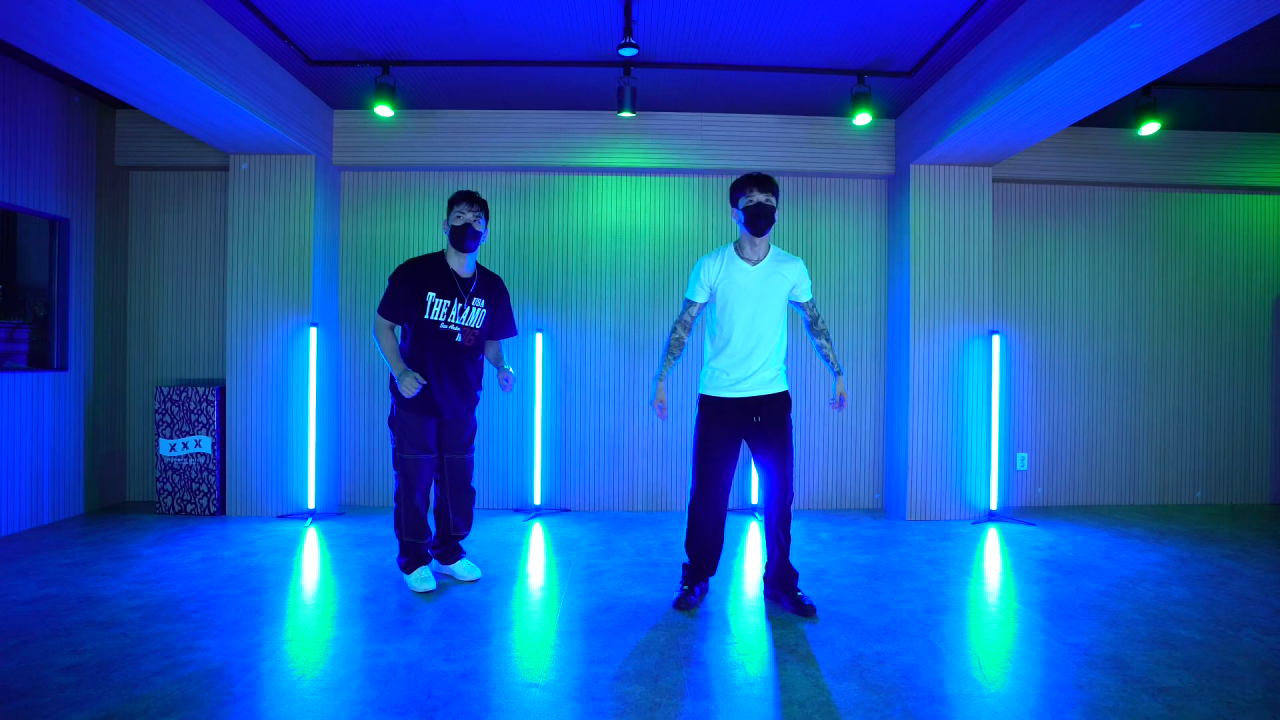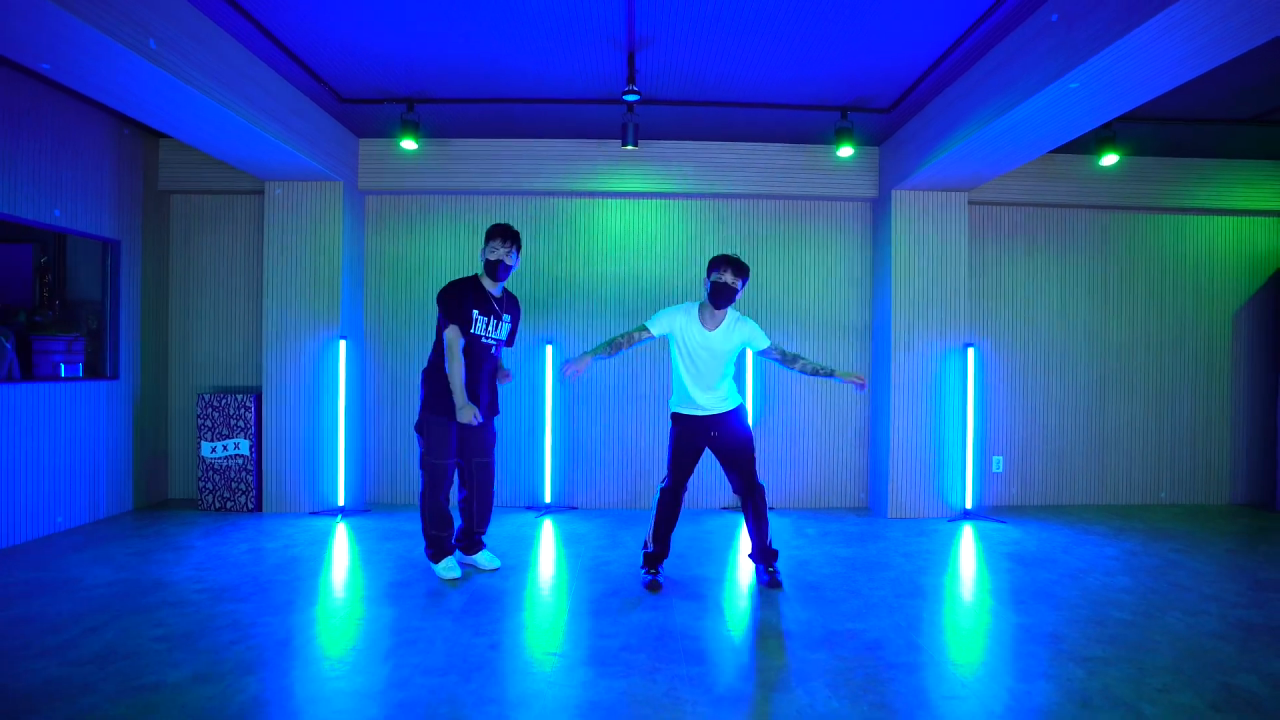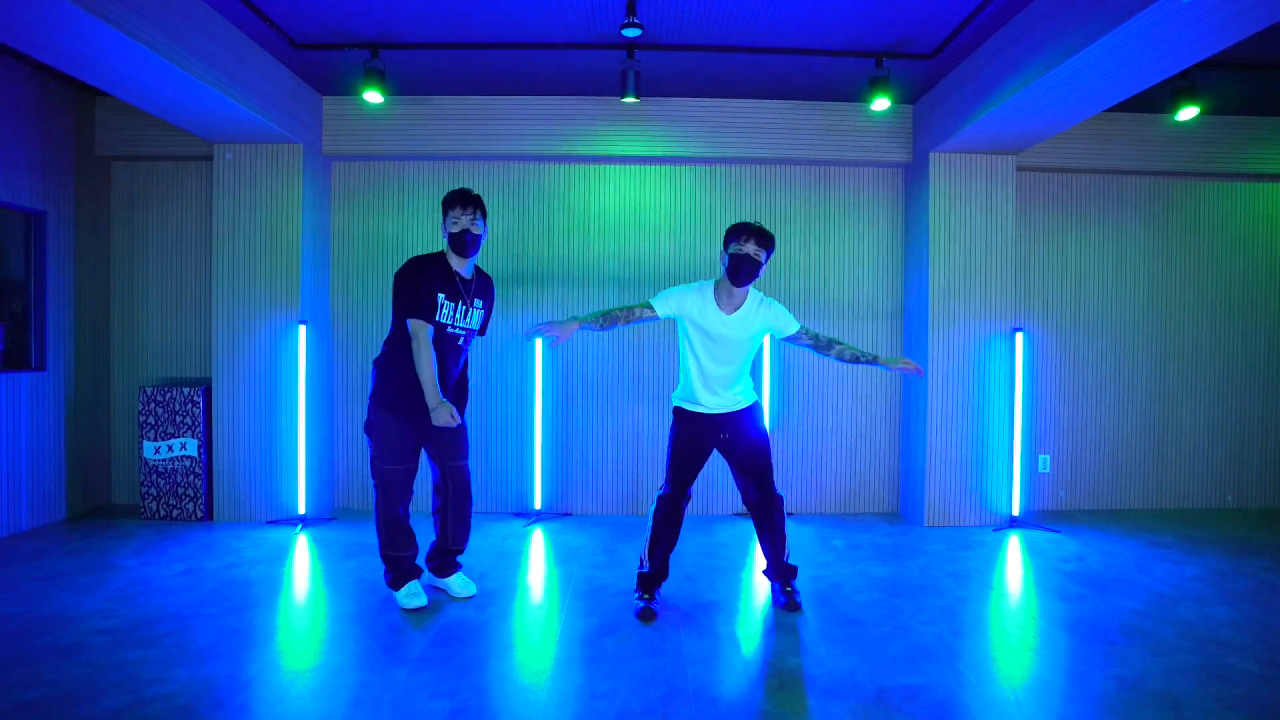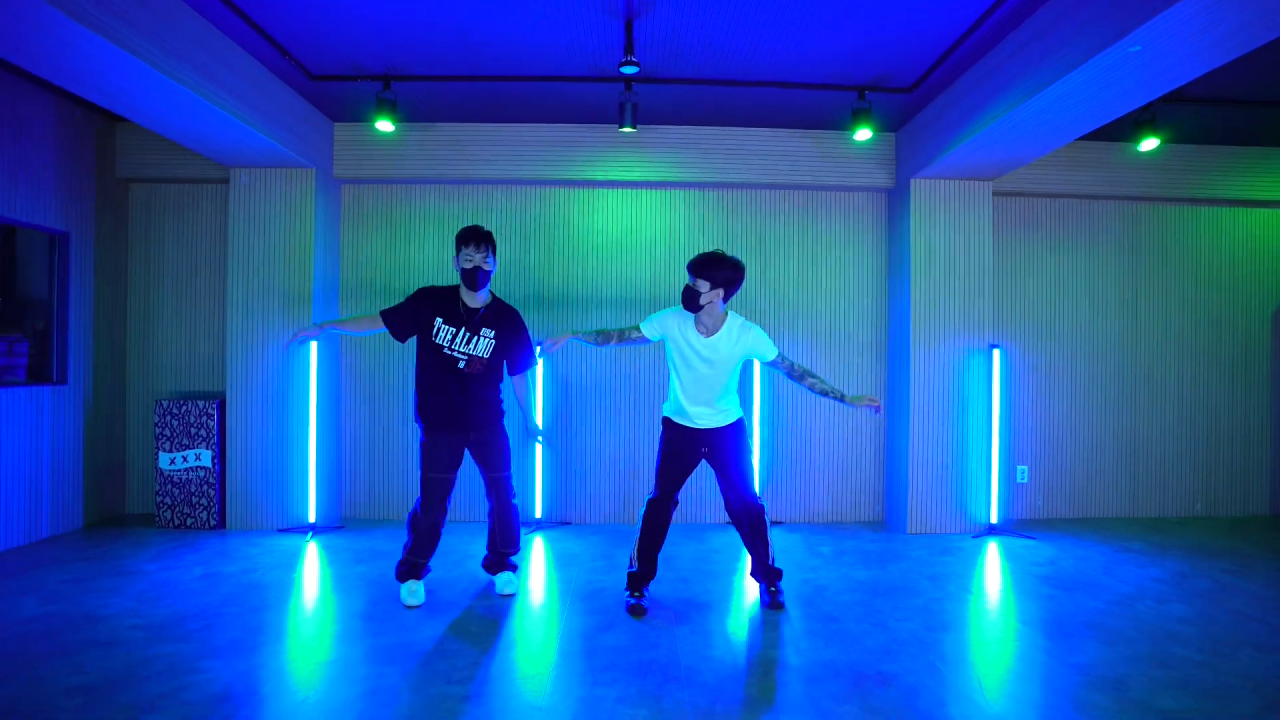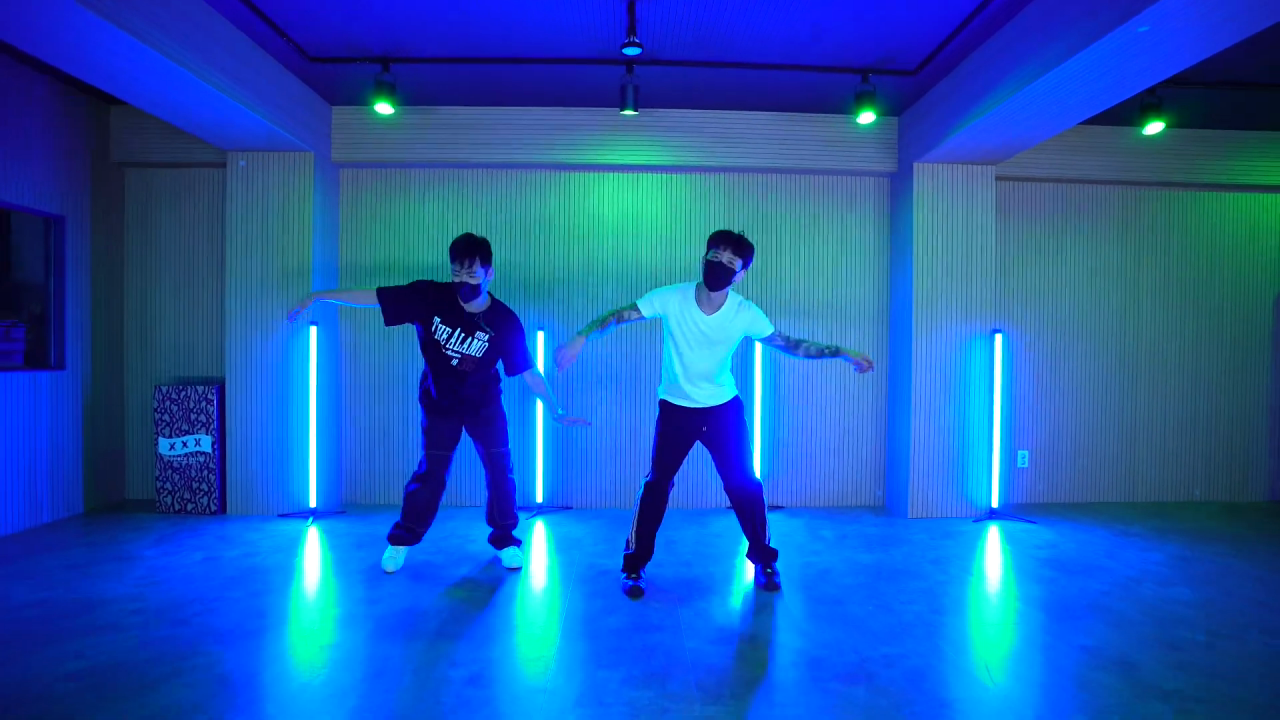
dt=1s
person 1, frame 1
left shoulder: (792, 268)
right shoulder: (711, 266)
left elbow: (814, 321)
right elbow: (683, 324)
left wrist: (838, 373)
right wrist: (661, 379)
left hip: (772, 399)
right hip: (719, 400)
left knee: (780, 492)
right knee: (707, 491)
left ankle: (780, 581)
right ankle: (695, 578)
person 1, frame 2
left shoulder: (743, 327)
right shoulder: (676, 317)
left elbow: (784, 356)
right elbow: (629, 338)
left wrist: (836, 374)
right wrist: (587, 357)
left hip: (729, 416)
right hip: (687, 417)
left knee: (750, 487)
right knee: (672, 487)
left ankle: (763, 559)
right ankle: (652, 561)
person 1, frame 3
left shoulder: (767, 311)
right shoulder: (687, 298)
left elbow: (819, 341)
right elbow: (629, 314)
left wrist: (883, 360)
right wrist: (574, 324)
left hip: (742, 415)
right hip: (691, 415)
left knee: (764, 498)
right knee: (672, 497)
left ankle: (781, 578)
right ankle: (648, 584)
person 1, frame 4
left shoulder: (747, 335)
right shoulder: (670, 321)
left elbow: (793, 369)
right elbow: (621, 336)
left wrist: (846, 397)
right wrist: (573, 337)
left hip: (727, 429)
right hip: (679, 428)
left knee: (745, 503)
right knee: (660, 502)
left ankle: (768, 579)
right ankle: (638, 583)
person 1, frame 5
left shoulder: (746, 313)
right shoulder: (669, 299)
left elbow: (789, 343)
right elbow: (617, 316)
left wrist: (842, 352)
right wrist: (581, 338)
left hip: (723, 408)
right hip: (676, 409)
left knee: (744, 484)
right knee: (657, 484)
left ankle: (764, 561)
right ankle: (633, 566)
person 2, frame 1
left shoulder: (493, 287)
right shoulder: (414, 273)
right elbow: (384, 325)
left wrist: (502, 369)
right wrist: (401, 373)
left hip: (461, 401)
right hip: (416, 398)
left knee: (458, 480)
right knee: (414, 479)
left ankle: (449, 552)
right ankle: (414, 560)
person 2, frame 2
left shoulder: (510, 304)
right shoulder: (457, 292)
right elbow: (452, 347)
left wrist: (499, 369)
right wrist: (460, 402)
left hip: (482, 405)
right hip: (445, 406)
left knee: (480, 477)
right knee: (439, 478)
left ankle: (470, 545)
right ankle: (440, 551)
person 2, frame 3
left shoulder: (484, 286)
right shoulder: (417, 272)
right elbow: (420, 338)
left wrist: (455, 395)
right wrist: (434, 401)
left hip: (448, 402)
right hip: (397, 400)
left knee: (457, 486)
right knee: (394, 490)
left ankle: (444, 566)
right ankle: (402, 575)
person 2, frame 4
left shoulder: (507, 319)
right shoulder: (429, 301)
left elbow: (519, 376)
right elbow: (379, 322)
left wrist: (530, 420)
right wrist: (324, 327)
left hip: (486, 420)
right hip: (438, 420)
left knee: (502, 492)
right knee: (433, 497)
left ankle: (501, 564)
right ankle: (412, 572)
person 2, frame 5
left shoulder: (503, 321)
right shoulder: (428, 295)
left elbow: (528, 370)
right elbow: (374, 298)
left wrist: (555, 410)
right wrist: (318, 297)
left hip: (483, 402)
right hip: (438, 401)
left knee: (499, 466)
right knee: (433, 470)
left ankle: (504, 538)
right ankle: (402, 538)
